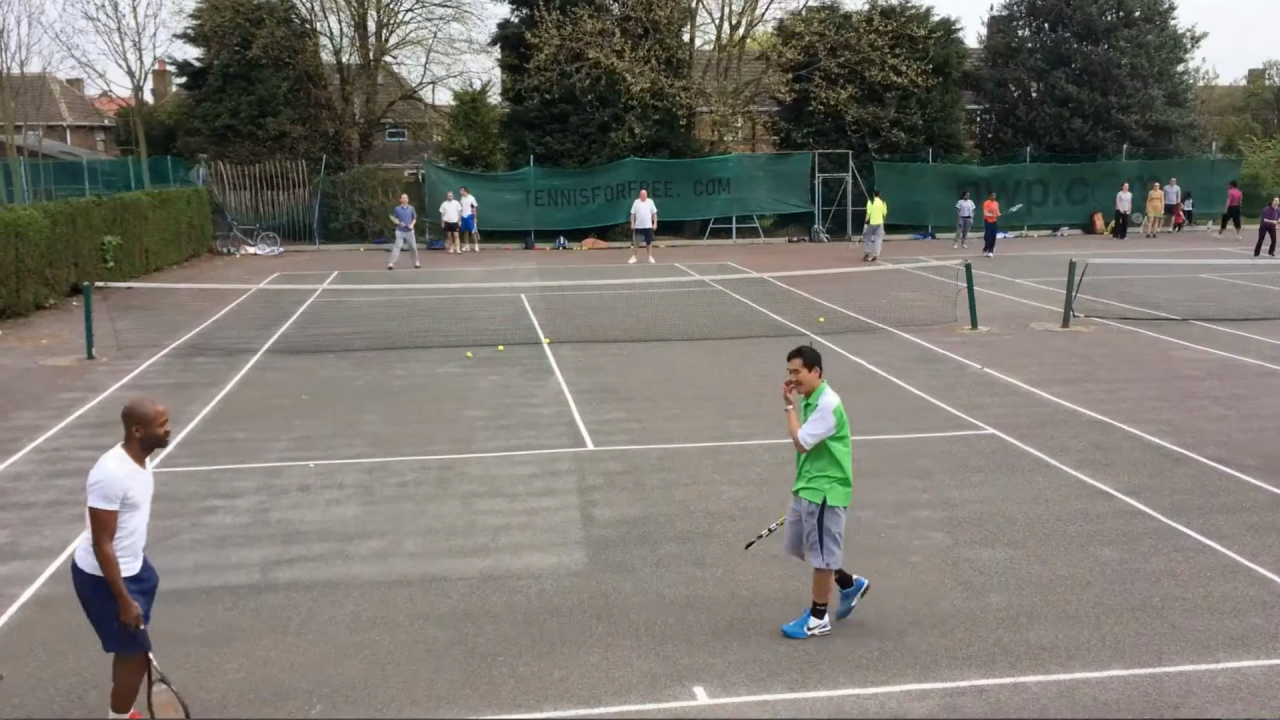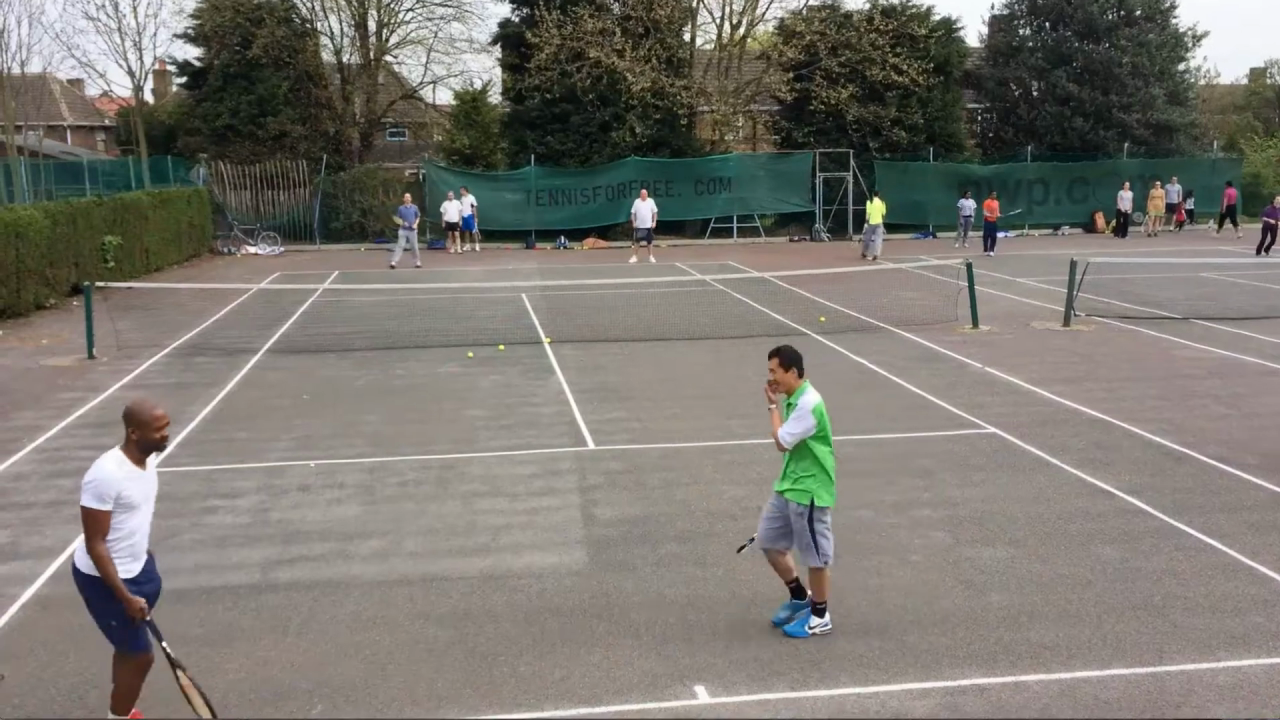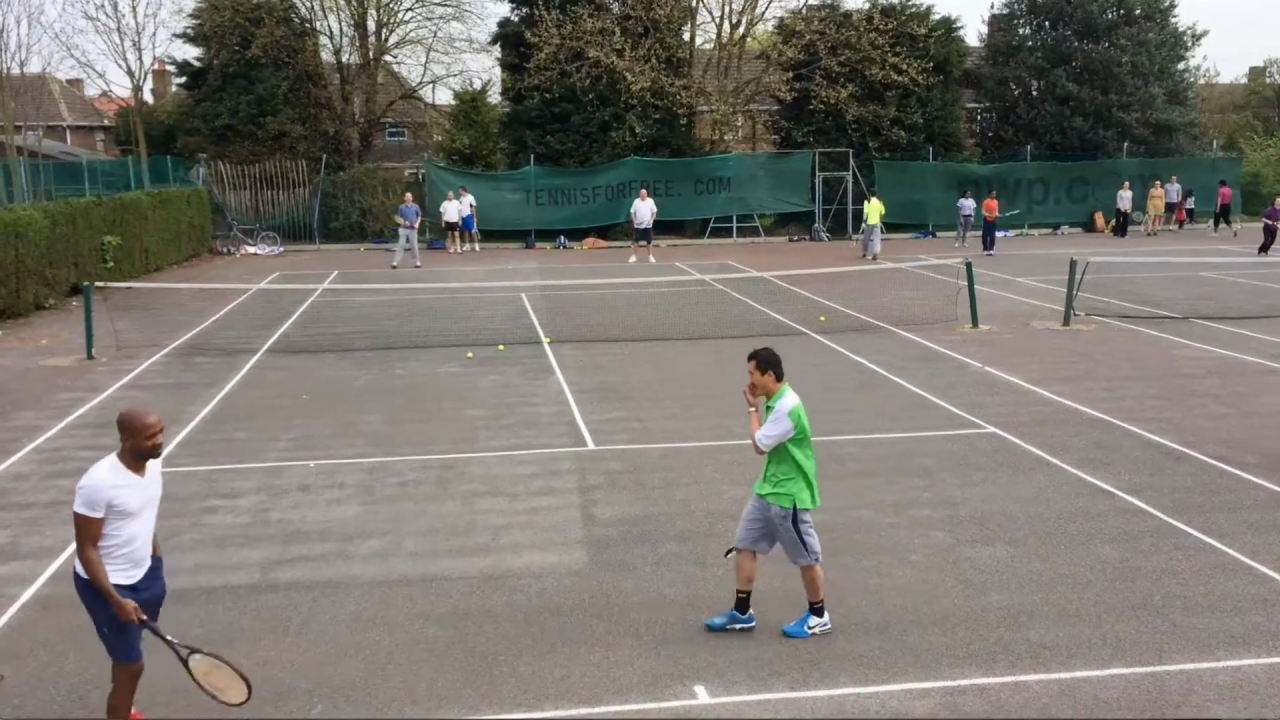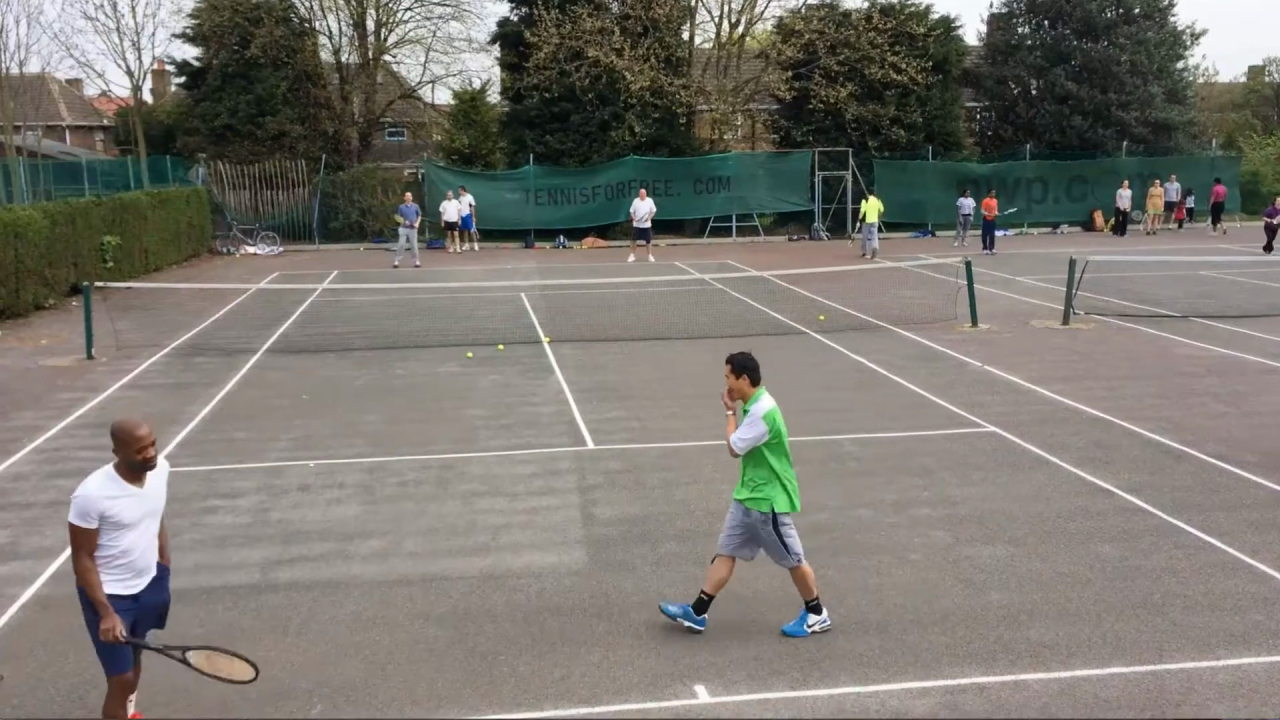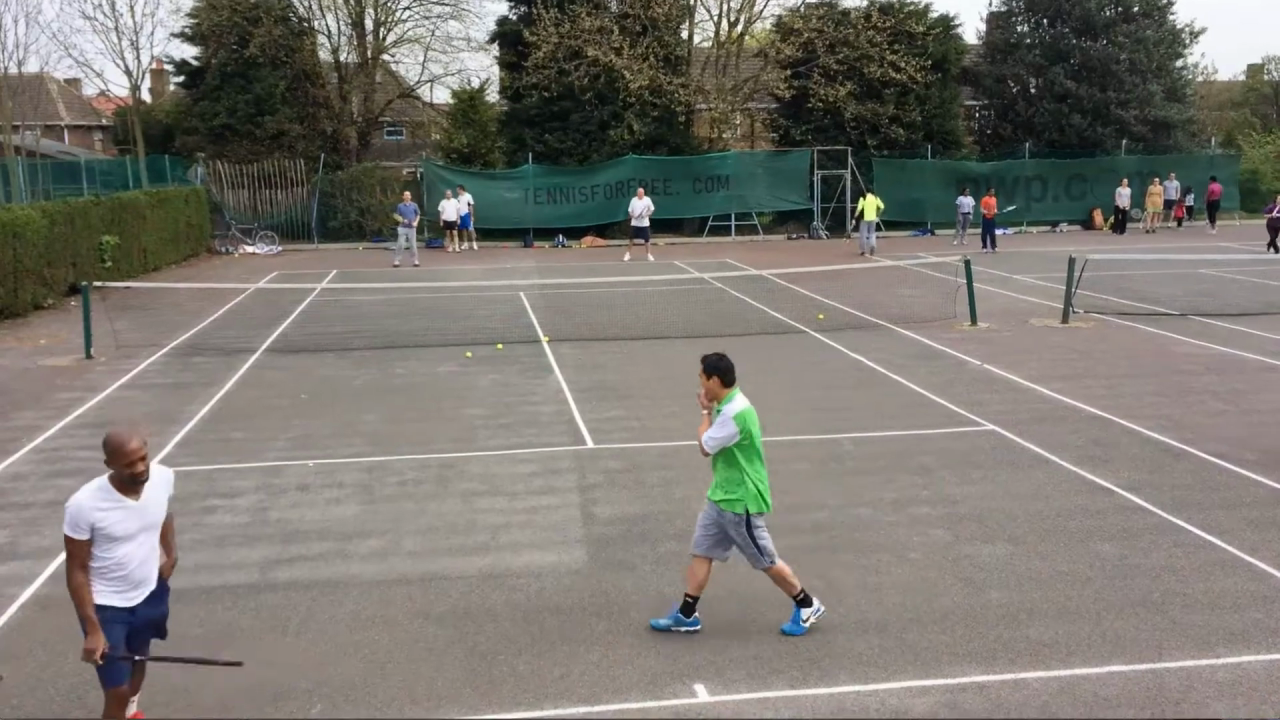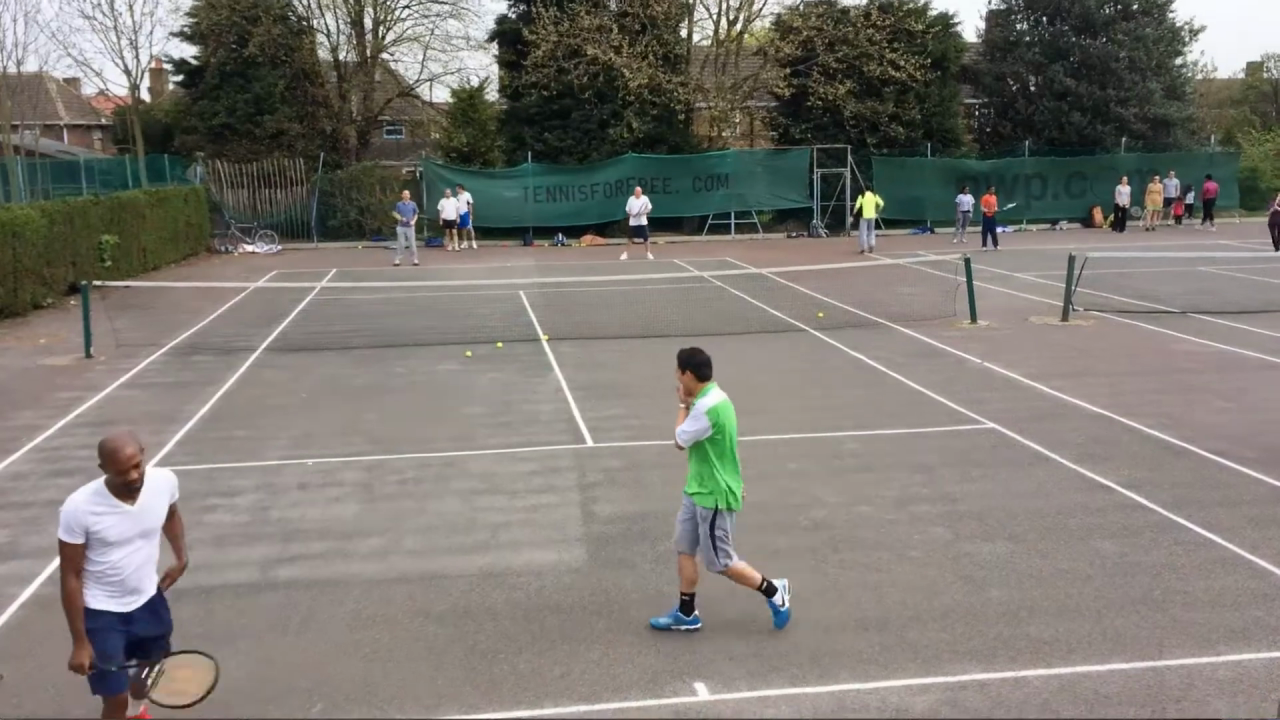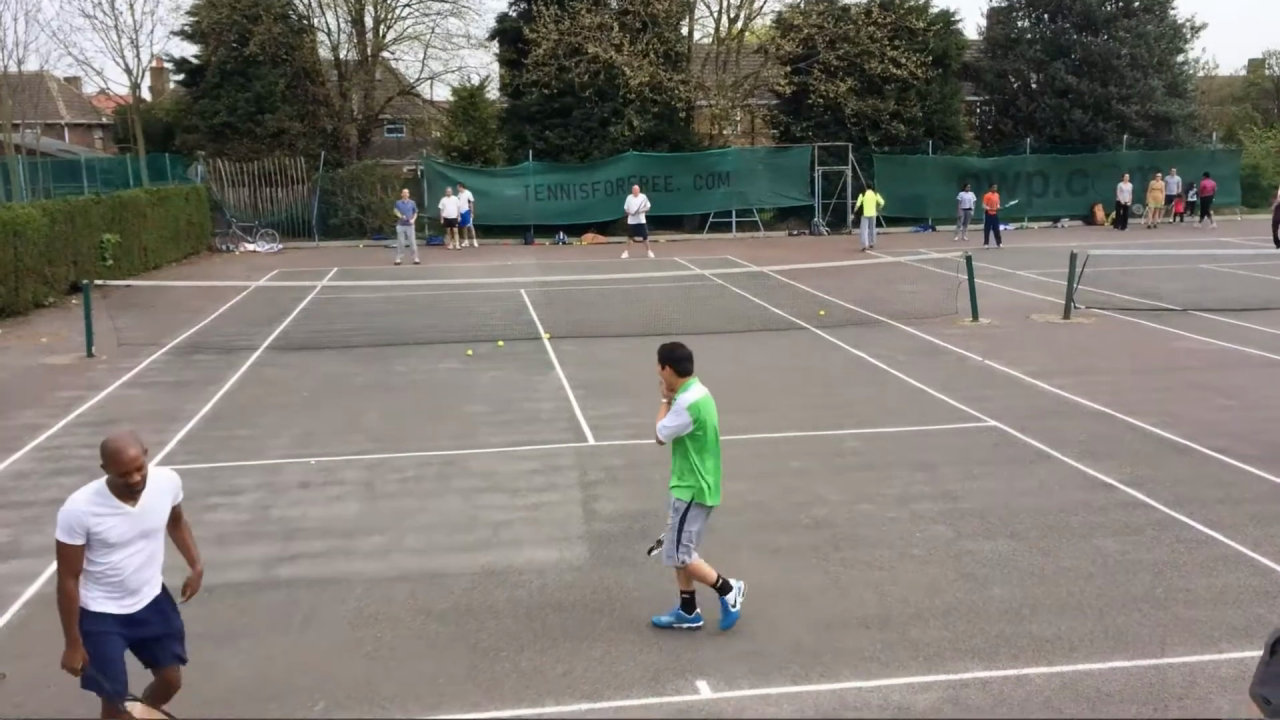
dt=0.1s
person 1, frame 1
left shoulder: (140, 458)
right shoulder: (111, 474)
right elbow: (102, 544)
right wrist: (124, 600)
left hip: (133, 568)
right hip: (104, 576)
left knee: (132, 649)
right knee: (137, 654)
person 1, frame 2
left shoulder: (149, 458)
right shoulder: (105, 476)
right elbow: (95, 543)
right wrist: (124, 596)
left hip: (139, 569)
right hip: (103, 577)
left knee: (129, 648)
right knee: (140, 656)
person 1, frame 3
left shoulder: (152, 463)
right shoulder: (98, 482)
right elbow: (86, 549)
left wrist: (155, 553)
right wrist: (115, 600)
left hip: (142, 574)
right hip: (105, 582)
left knee: (127, 652)
right knee: (131, 664)
person 1, frame 4
left shoulder: (159, 469)
right shoulder: (92, 493)
right elbow: (82, 558)
left wrist: (163, 551)
right wrist: (105, 613)
left hip: (148, 583)
right hip: (106, 594)
left knee: (133, 655)
right knee: (121, 679)
person 1, frame 5
left shoulder: (163, 477)
right shoulder: (84, 505)
right elbow: (76, 571)
left wrist: (171, 554)
right wrist: (92, 629)
left hip: (148, 594)
right hip: (105, 605)
left knee: (137, 661)
right knee: (118, 691)
person 1, frame 6
left shoulder: (164, 481)
right shoulder: (79, 509)
right elbow: (70, 578)
left wrist: (181, 557)
right wrist: (80, 641)
left hip: (147, 600)
right hip: (100, 612)
person 1, frame 7
left shoulder: (167, 481)
right shoulder: (79, 509)
right elbow: (68, 579)
left wrist: (196, 565)
right wrist: (73, 643)
left hip: (152, 601)
right hip: (100, 613)
left knee: (170, 682)
person 2, frame 1
left shoulder: (828, 405)
right shoulder: (810, 400)
left elbow: (801, 444)
left wrist: (789, 407)
left hip: (823, 493)
right hip: (807, 489)
left knee: (820, 557)
right knee: (797, 548)
left ankle: (818, 617)
right ankle: (849, 585)
person 2, frame 2
left shoulder: (809, 404)
right shoulder: (794, 400)
left elbow: (783, 442)
left wrist: (772, 406)
left hip: (808, 493)
right hip: (788, 487)
left knee: (814, 557)
right knee: (767, 544)
left ankle: (819, 615)
right ankle: (800, 598)
person 2, frame 3
left shoulder: (787, 407)
right shoulder: (776, 401)
left elbow: (760, 445)
left wrist: (752, 408)
left hip: (790, 496)
right hip: (768, 491)
left knee: (805, 557)
right knee: (745, 546)
left ankle: (818, 615)
right ankle: (741, 613)
person 2, frame 4
left shoulder: (762, 412)
right shoulder: (753, 406)
left elbow: (734, 449)
left wrist: (729, 412)
left hip: (769, 501)
right hip: (748, 496)
left knee: (790, 559)
right knee: (725, 553)
left ankle: (817, 614)
right ankle: (696, 612)
person 2, frame 5
left shoulder: (733, 413)
right shoulder: (730, 406)
left elbow: (706, 447)
left wrist: (706, 411)
left hip: (741, 501)
right hip: (721, 496)
left knee: (766, 561)
right knee: (701, 551)
left ankle: (807, 606)
right ankle: (686, 615)
person 2, frame 6
left shoulder: (707, 407)
right shoulder: (713, 398)
left elbow: (680, 441)
left wrist: (683, 406)
left hip: (712, 495)
right hip: (699, 491)
left knee: (720, 562)
right knee: (685, 551)
left ankle: (774, 591)
right ankle: (685, 613)
person 2, frame 7
left shoulder: (688, 403)
right shoulder: (695, 394)
left elbow: (660, 436)
left wrist: (665, 400)
left hip: (692, 491)
right hip: (686, 486)
left knee: (679, 556)
right knee: (679, 553)
left ankle: (728, 590)
right ankle: (688, 610)
